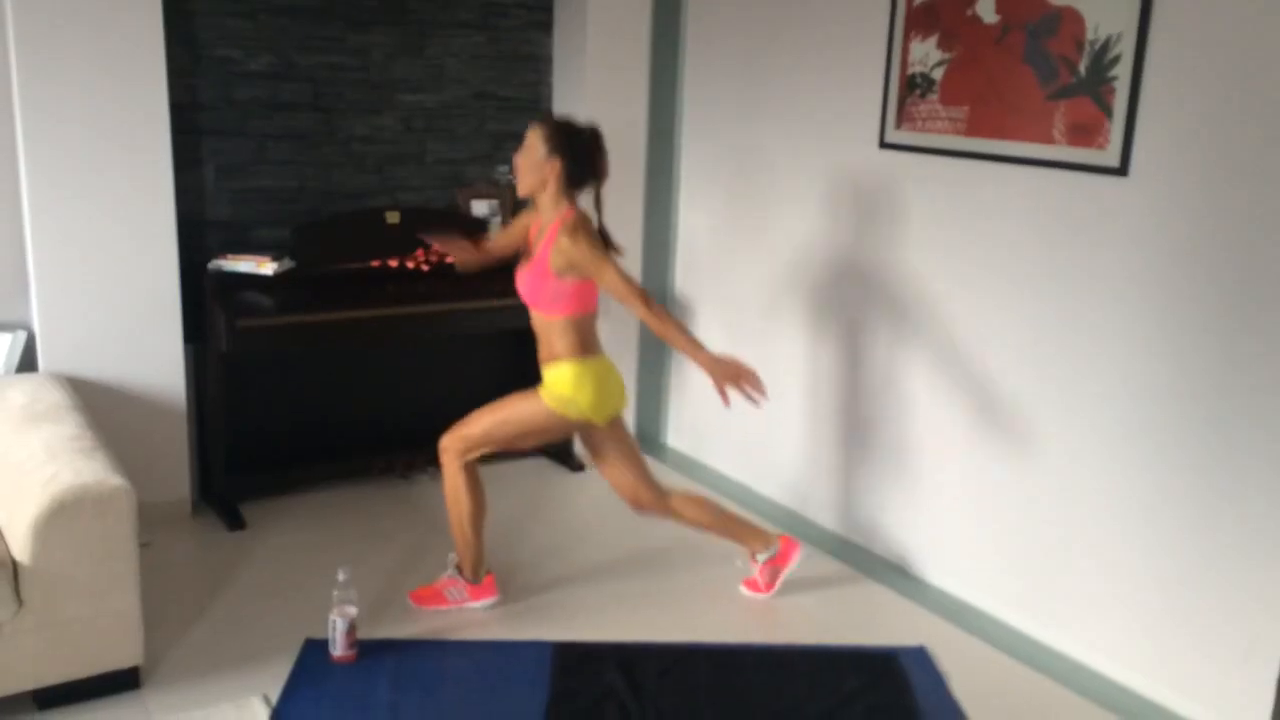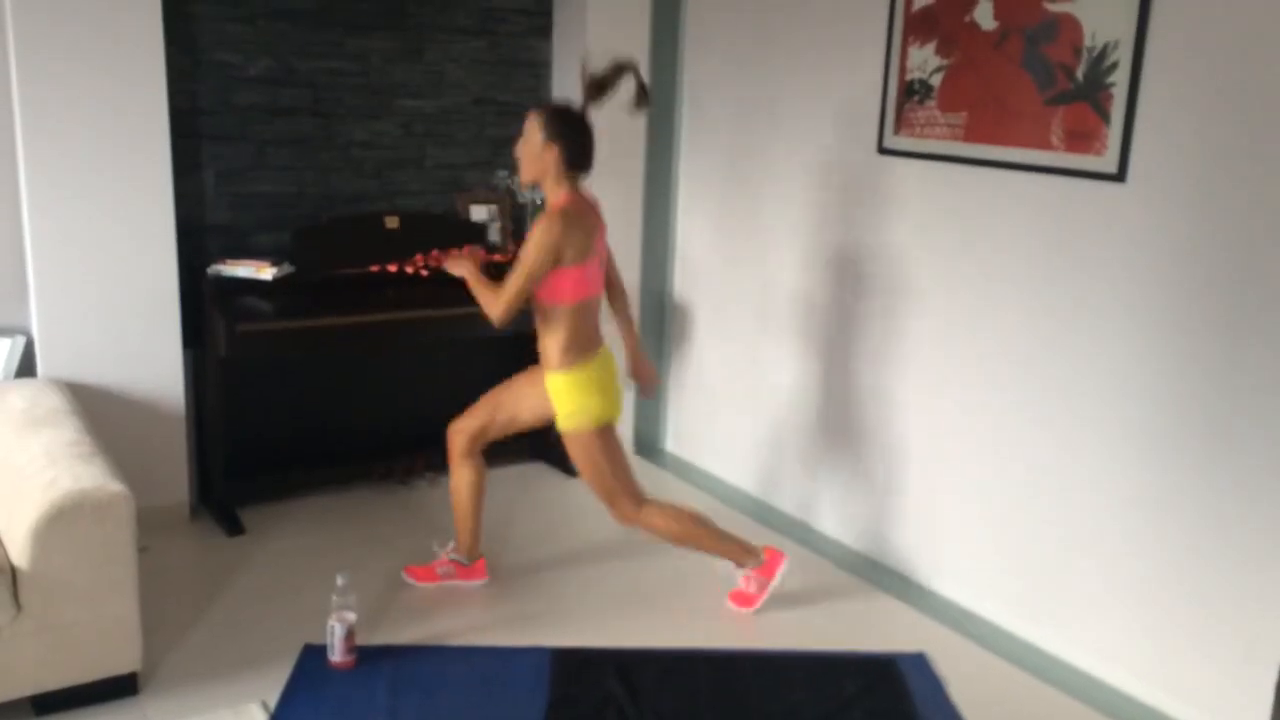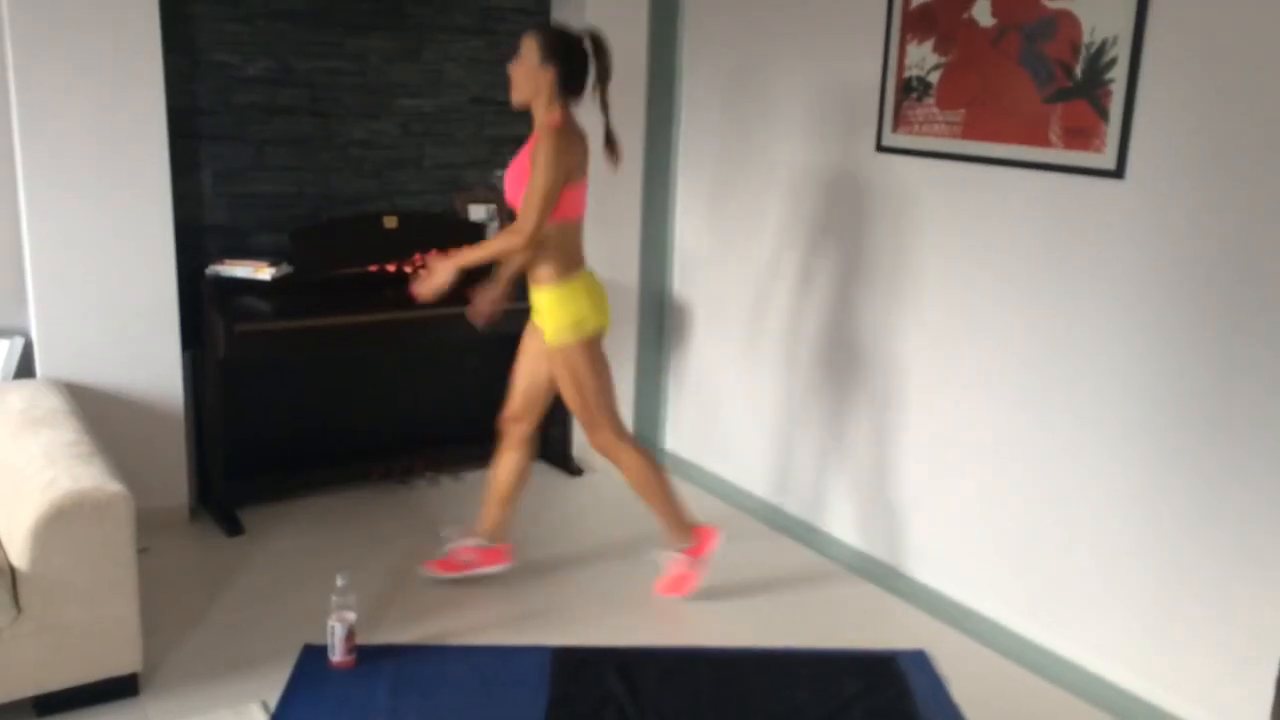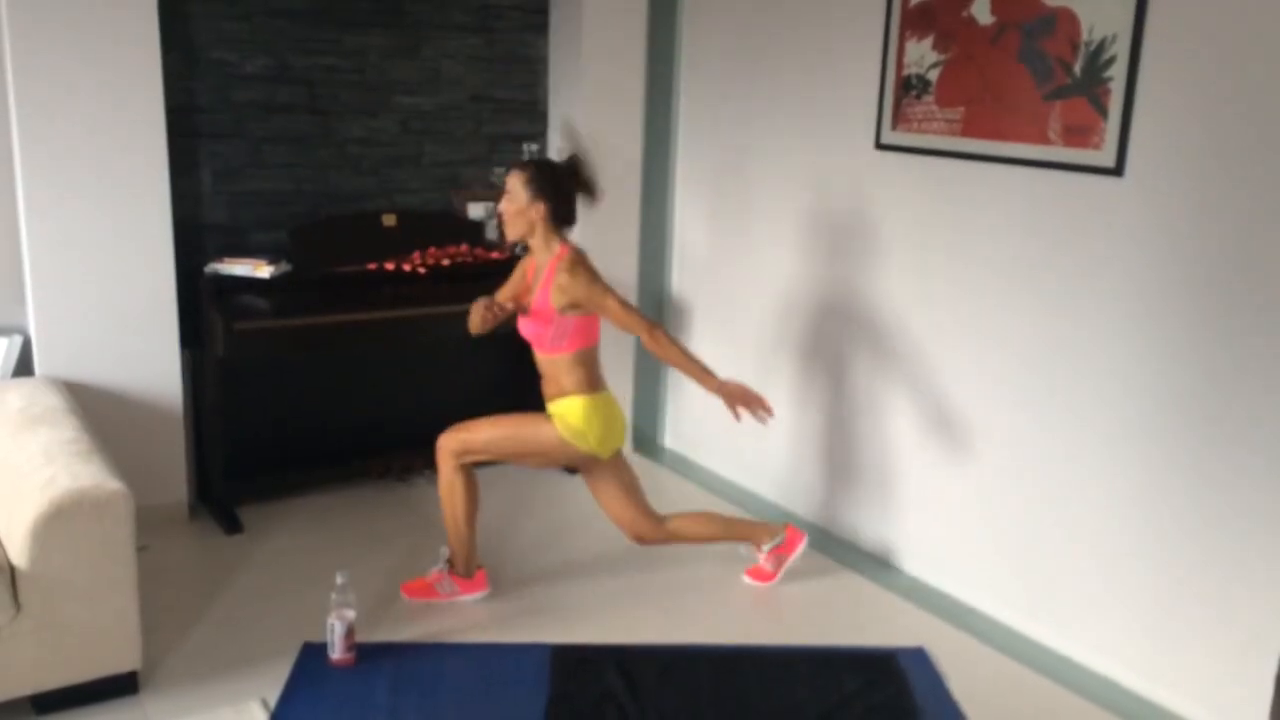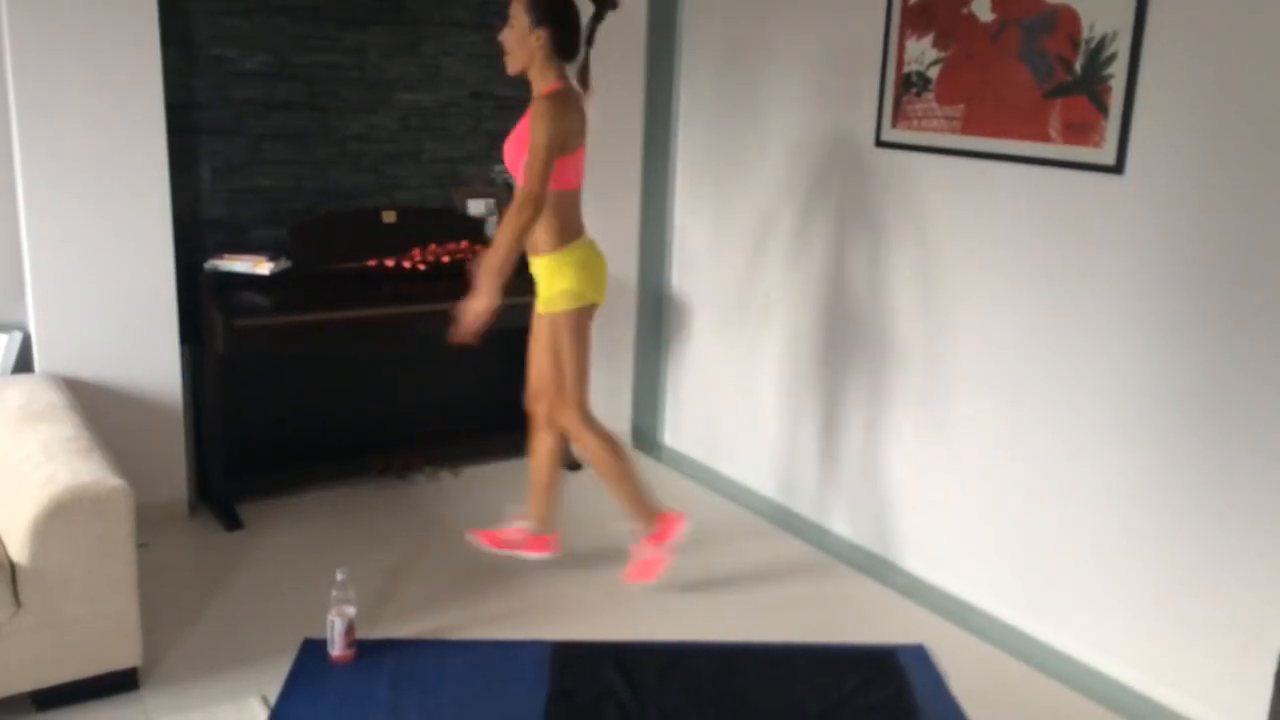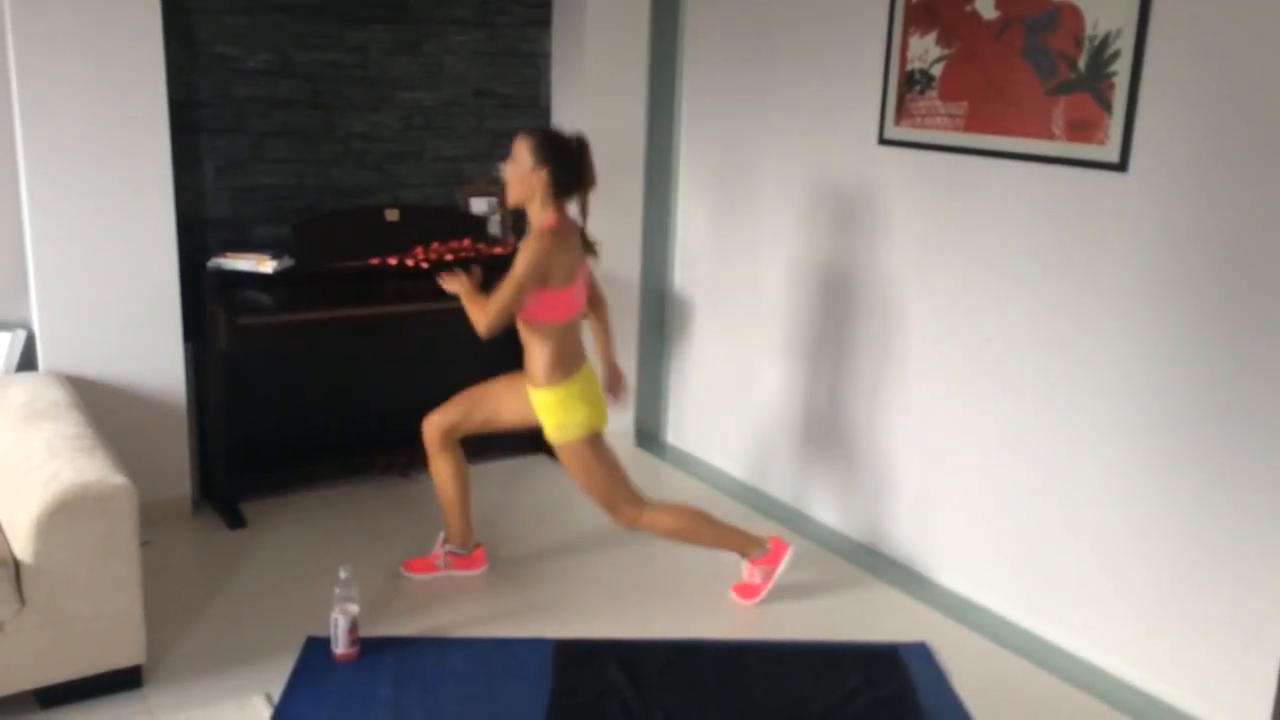
dt=0.5s
person 1, frame 1
left shoulder: (572, 235)
right shoulder: (536, 221)
left elbow: (641, 302)
right elbow: (486, 251)
left wrist: (707, 360)
right wrist: (458, 249)
left hip: (575, 390)
right hip: (581, 386)
left knee: (454, 448)
right knee: (647, 498)
left ankle: (469, 579)
right ankle: (770, 549)
person 1, frame 2
left shoulder: (557, 224)
right shoulder: (581, 211)
left elbow: (502, 310)
right elbow: (612, 284)
left wrist: (471, 272)
right wrist: (634, 350)
left hip: (578, 384)
right hip: (563, 375)
left knee: (629, 509)
right knee: (462, 435)
left ankle: (755, 560)
right ankle: (465, 558)
person 1, frame 3
left shoulder: (554, 140)
right shoulder: (552, 135)
left elbow: (527, 235)
left wrist: (452, 266)
right wrist: (498, 283)
left hip: (570, 305)
right hip: (555, 304)
left knee: (607, 437)
right knee: (515, 424)
left ankle: (687, 538)
right ankle: (486, 541)
person 1, frame 4
left shoulder: (570, 271)
right shoulder: (534, 262)
left elbow: (646, 331)
right elbow: (484, 325)
left wrist: (717, 385)
right wrist: (485, 309)
left hip: (581, 419)
right hip: (582, 417)
left knee: (451, 447)
right knee: (647, 528)
left ankle: (462, 573)
right ankle: (775, 538)
person 1, frame 5
left shoulder: (550, 105)
right shoulder: (557, 99)
left elbow: (528, 200)
left wrist: (488, 286)
right wrist: (490, 265)
left hip: (566, 275)
right hip: (560, 269)
left knee: (570, 415)
right knee: (541, 405)
left ankle: (653, 525)
right ankle: (537, 528)
person 1, frame 6
left shoulder: (543, 243)
right shoulder: (563, 233)
left elbow: (487, 321)
right elbow: (593, 300)
left wrist: (463, 287)
right wrist: (607, 361)
left hip: (563, 400)
right hip: (546, 384)
left knee: (630, 512)
right knee: (437, 428)
left ankle: (760, 550)
right ankle: (461, 548)
